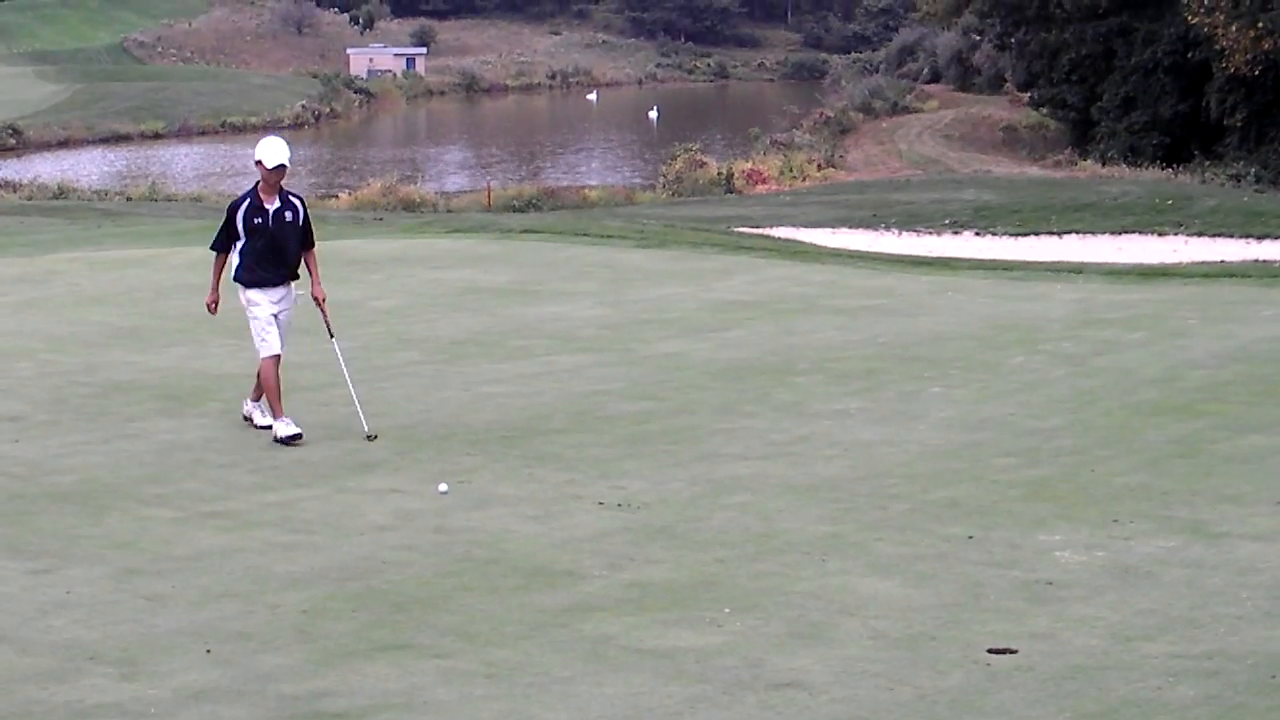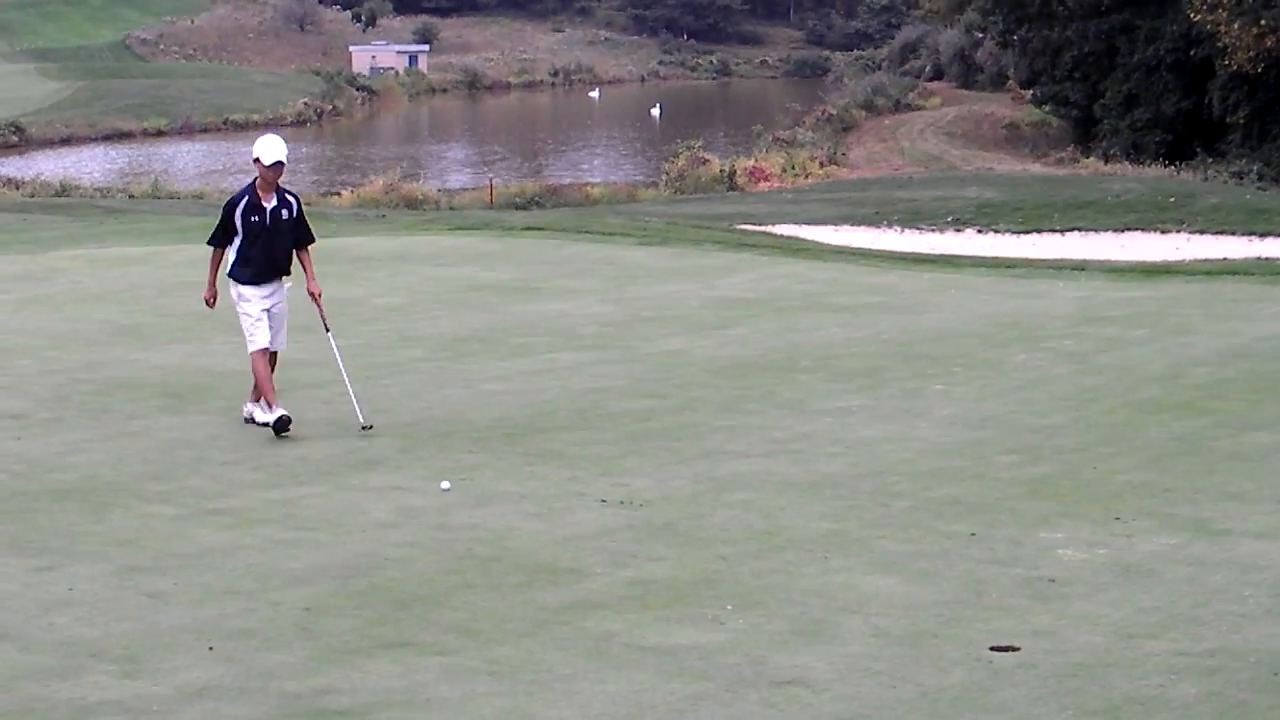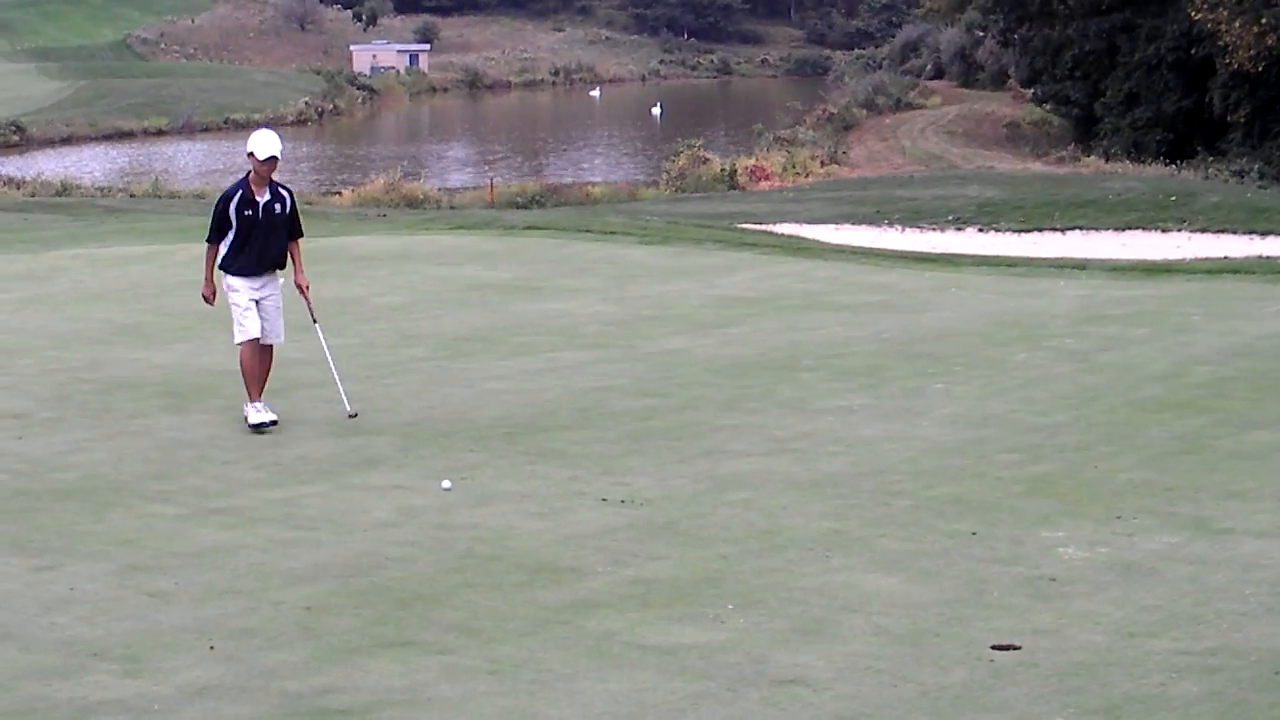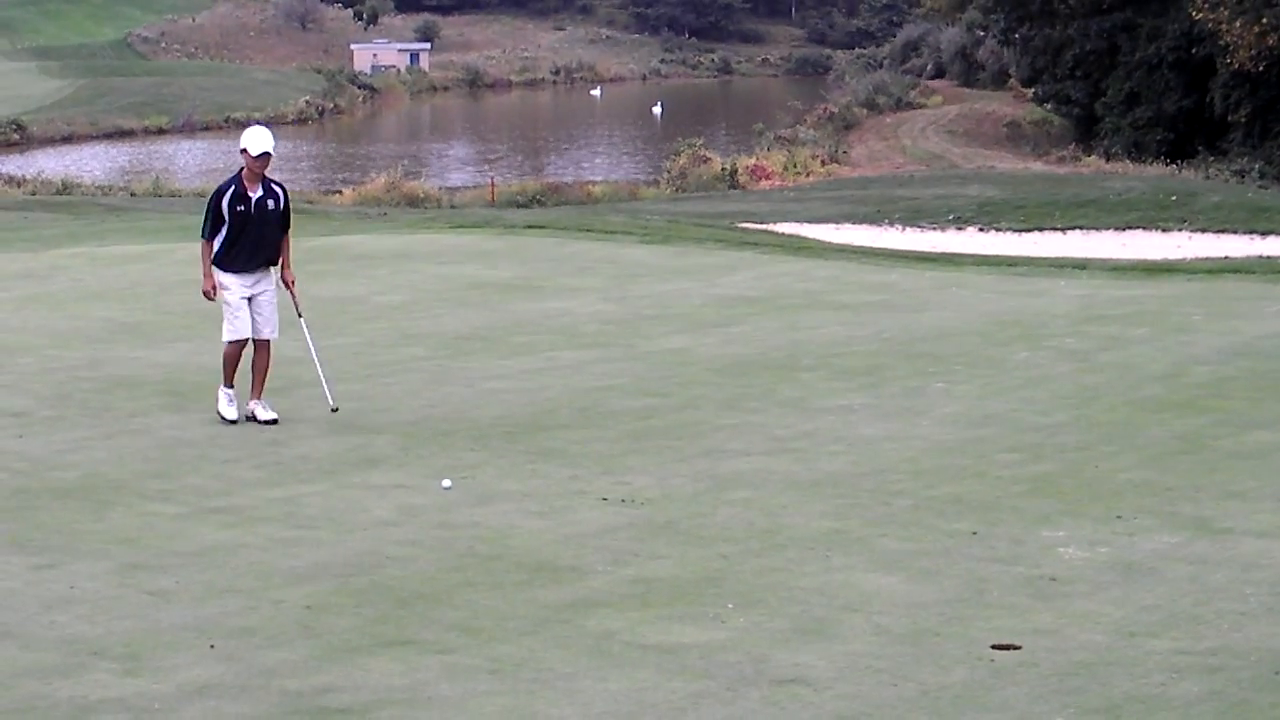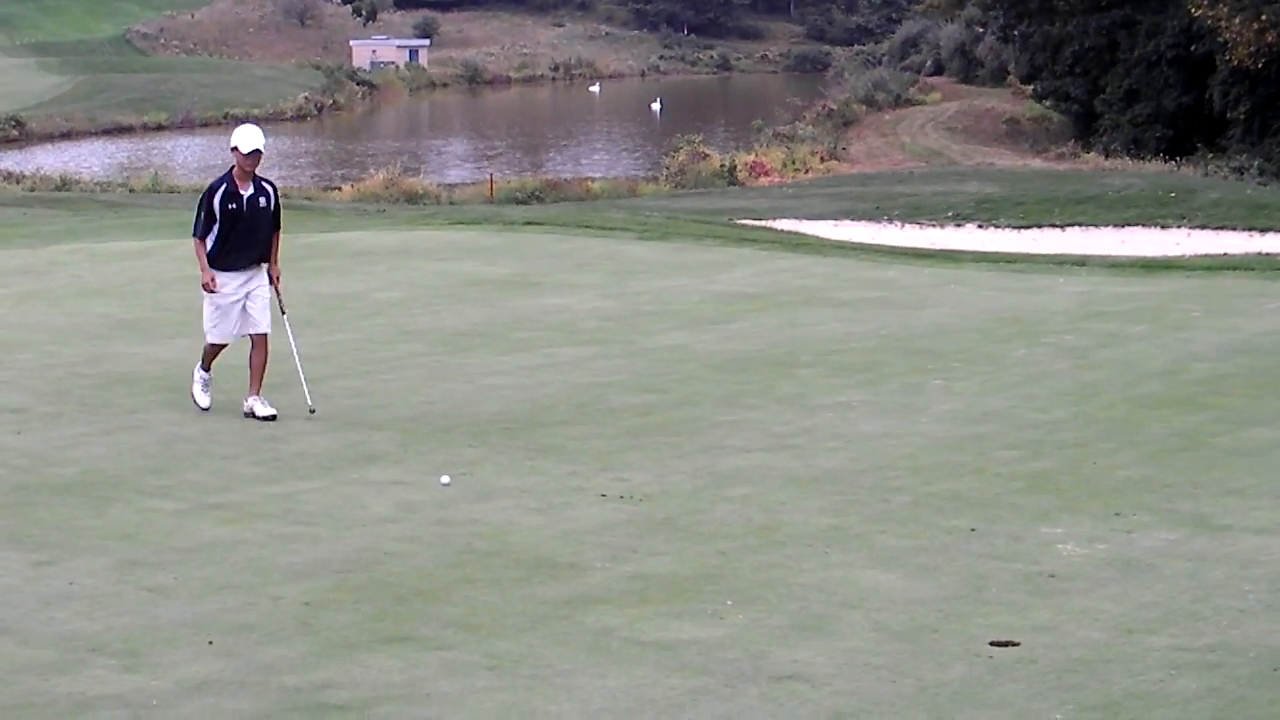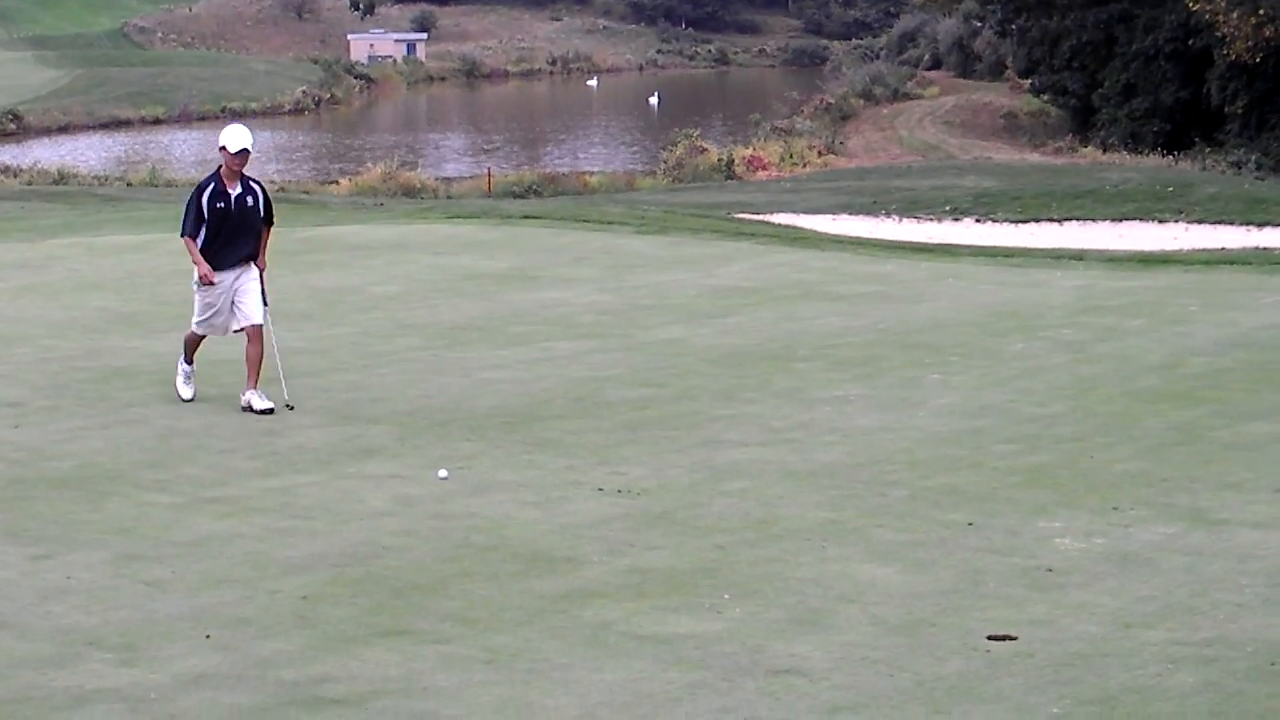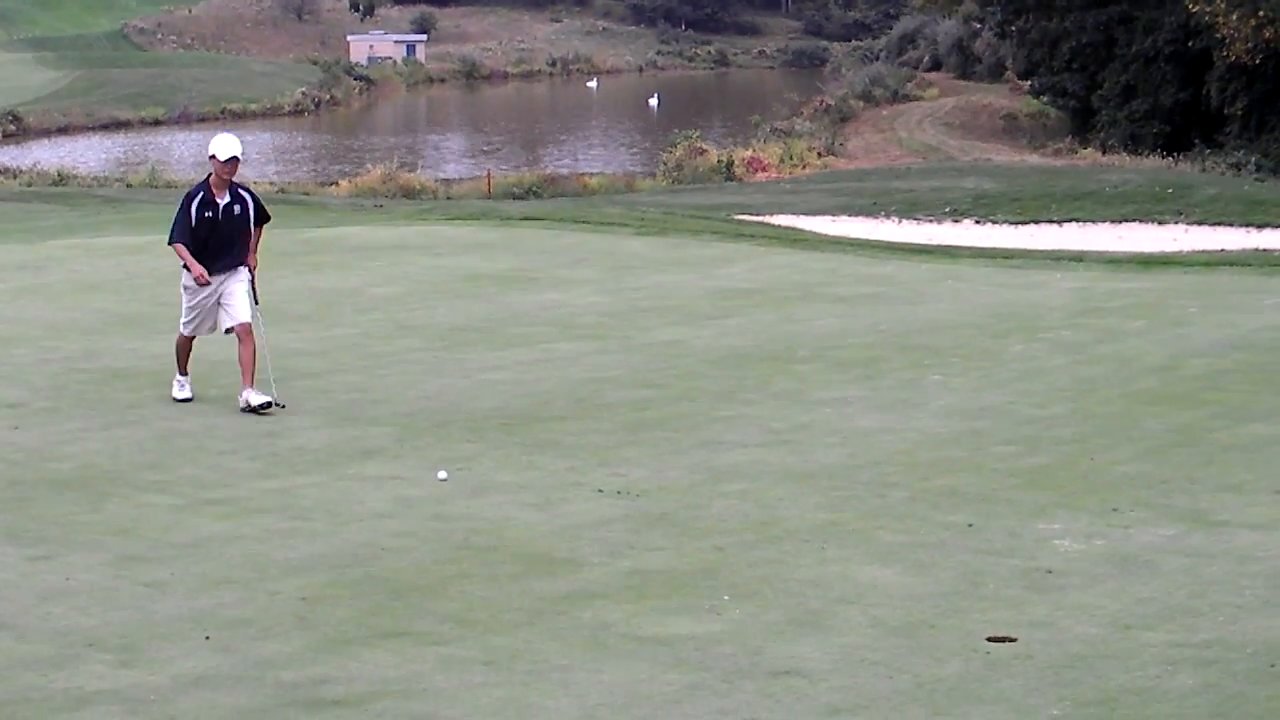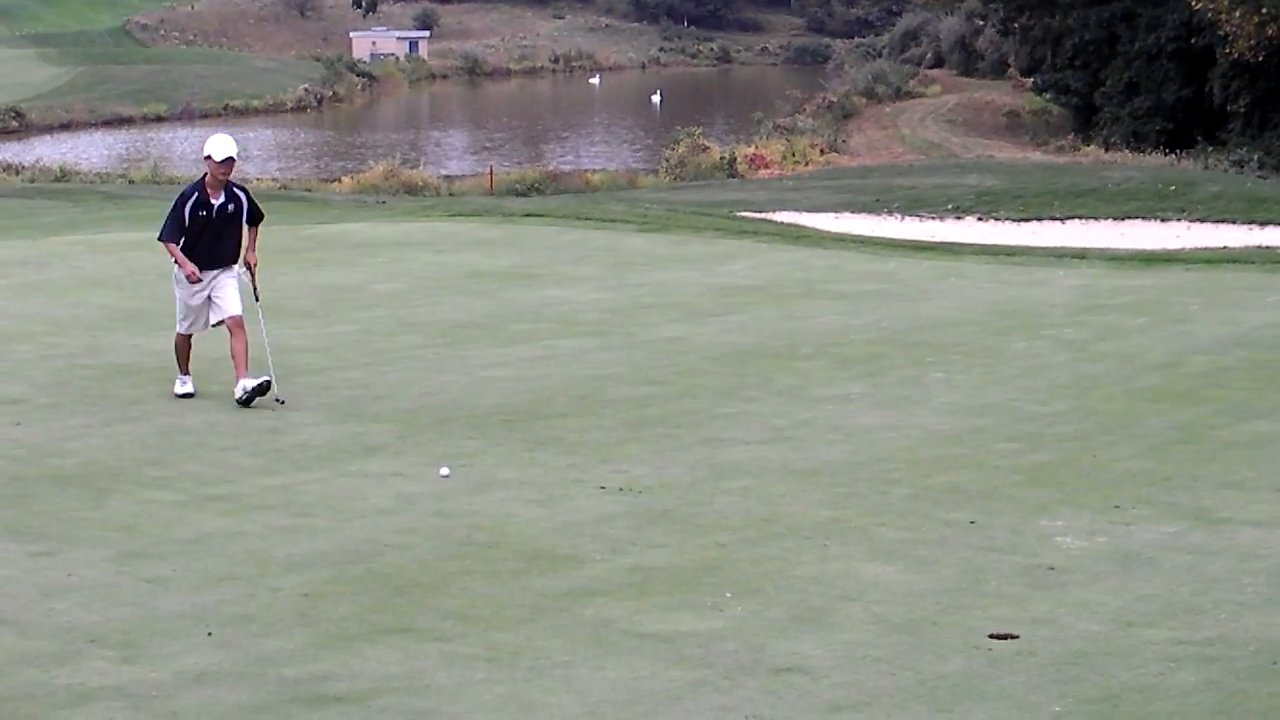
dt=0.1s
person 1, frame 1
left shoulder: (296, 204)
right shoulder: (241, 207)
left elbow: (307, 247)
right elbow: (222, 249)
left wrist: (316, 283)
right wrist: (214, 289)
left hip: (285, 289)
right hip: (255, 291)
left knee: (275, 354)
right knee: (270, 354)
left ankle: (253, 405)
right ankle: (280, 420)
person 1, frame 2
left shoulder: (291, 202)
right shoulder: (238, 203)
left elbow: (302, 244)
right elbow: (219, 245)
left wrist: (311, 280)
right wrist: (211, 283)
left hip: (276, 285)
right hip: (246, 287)
left knee: (272, 349)
right knee: (261, 347)
left ankle: (254, 406)
right ankle: (273, 409)
person 1, frame 3
left shoulder: (284, 196)
right shoulder: (232, 197)
left elbow: (292, 237)
right elbow: (214, 241)
left wrist: (299, 272)
right wrist: (208, 280)
left hip: (270, 279)
right hip: (239, 279)
left knee: (267, 343)
right knee: (250, 338)
left ankle: (253, 403)
right ankle: (255, 405)
person 1, frame 4
left shoulder: (277, 192)
right shoulder: (225, 193)
left elbow: (283, 233)
right elbow: (208, 238)
left wrist: (286, 268)
right wrist: (207, 276)
left hip: (264, 276)
right hip: (231, 277)
left knee: (264, 340)
right knee: (237, 338)
left ankle: (256, 402)
right ankle: (227, 391)
person 1, frame 5
left shoulder: (268, 190)
right shoulder: (216, 191)
left elbow: (274, 229)
right elbow: (200, 236)
left wrist: (273, 264)
right wrist: (205, 270)
left hip: (256, 274)
right hip: (223, 275)
left knee: (260, 336)
right knee: (220, 337)
left ankle: (254, 398)
right ankle: (202, 373)
person 1, frame 6
left shoulder: (256, 189)
right shoulder: (205, 190)
left elbow: (266, 222)
right elbow: (189, 234)
left wrist: (261, 254)
right wrist: (200, 263)
left hip: (246, 271)
right hip: (212, 274)
left knee: (255, 328)
right knee: (200, 329)
left ankle: (251, 393)
right ankle: (186, 367)
person 1, frame 7
left shoulder: (245, 196)
right shoulder: (194, 198)
left elbow: (260, 221)
right elbow: (177, 241)
left wrist: (252, 253)
right wrist: (193, 265)
left hip: (235, 274)
right hip: (202, 277)
left knee: (244, 328)
right knee: (189, 332)
left ankle: (248, 392)
right ankle: (181, 378)
person 1, frame 8
left shoulder: (240, 195)
right shoulder: (189, 197)
left elbow: (255, 220)
right elbow: (168, 238)
left wrist: (250, 250)
right wrist: (185, 263)
left hip: (225, 271)
right hip: (192, 273)
left knee: (236, 321)
right knee: (186, 330)
left ankle: (243, 383)
right ankle: (184, 377)
